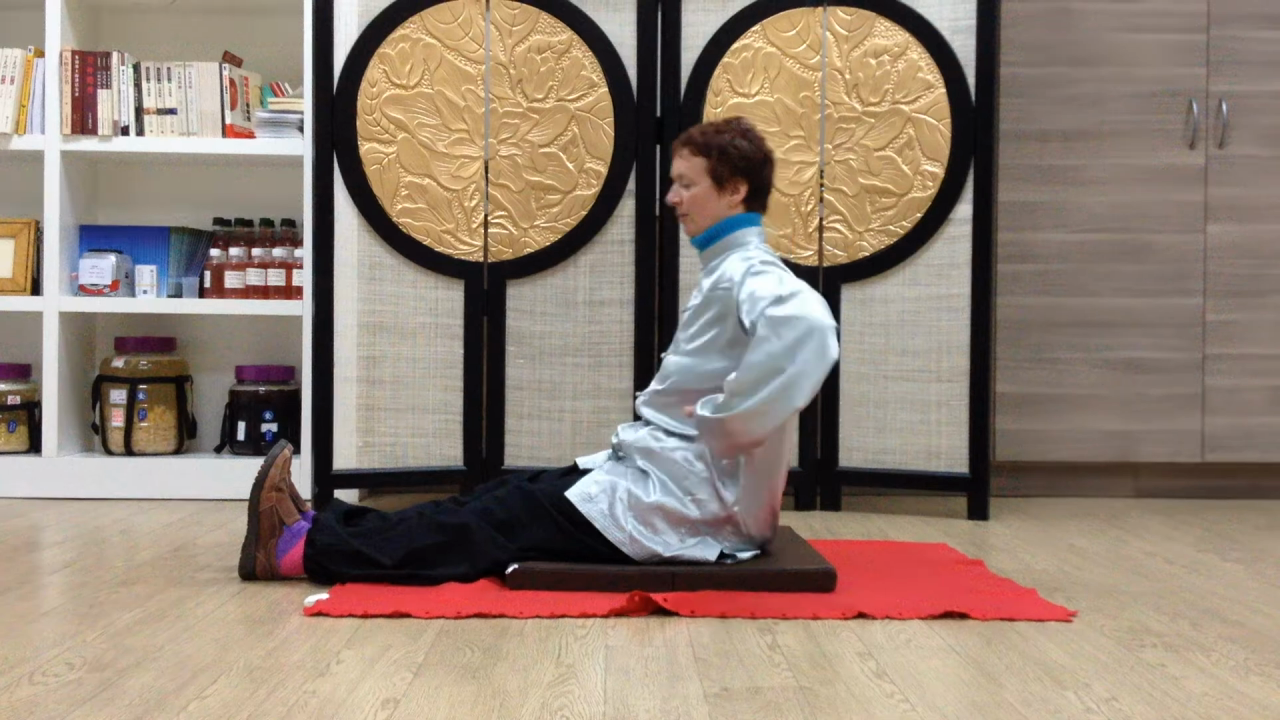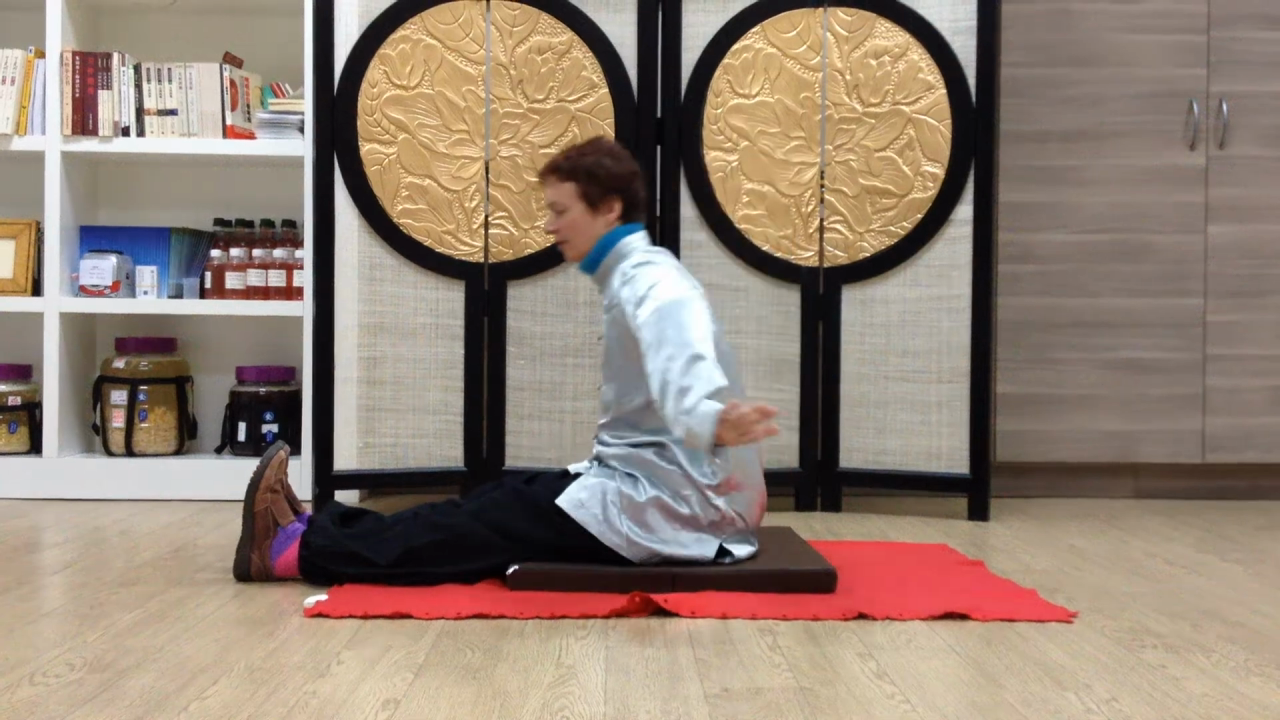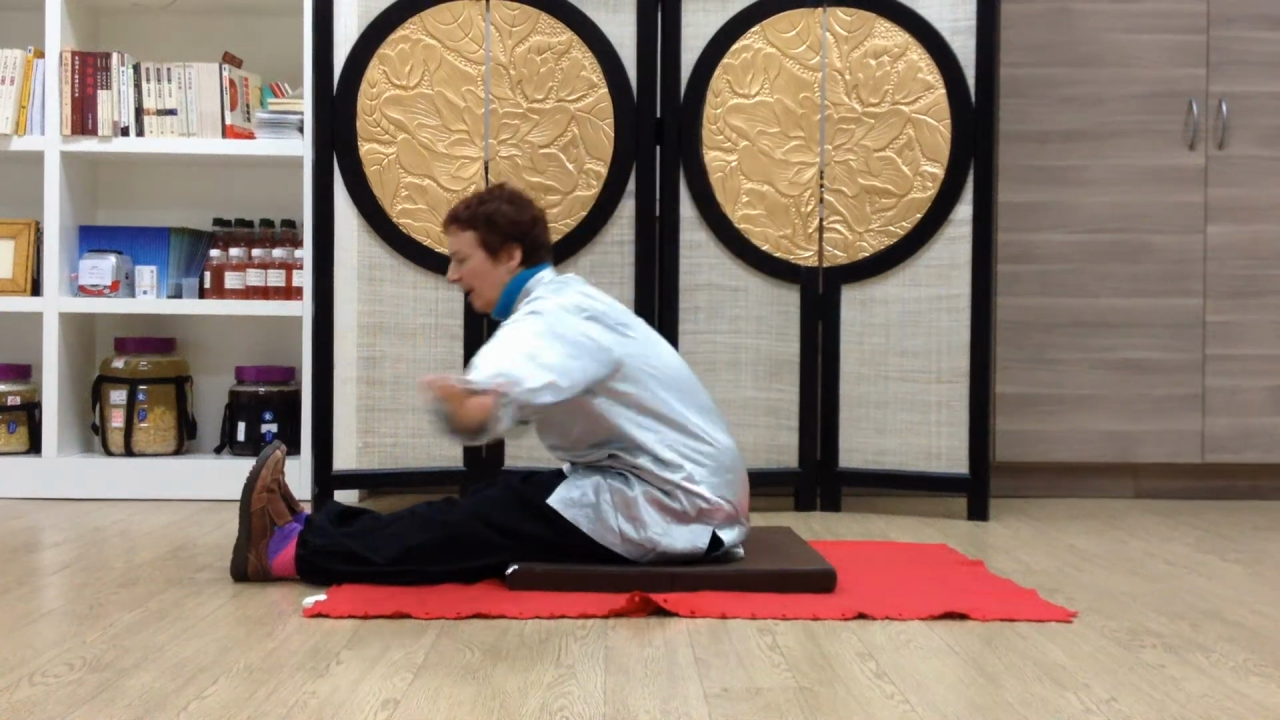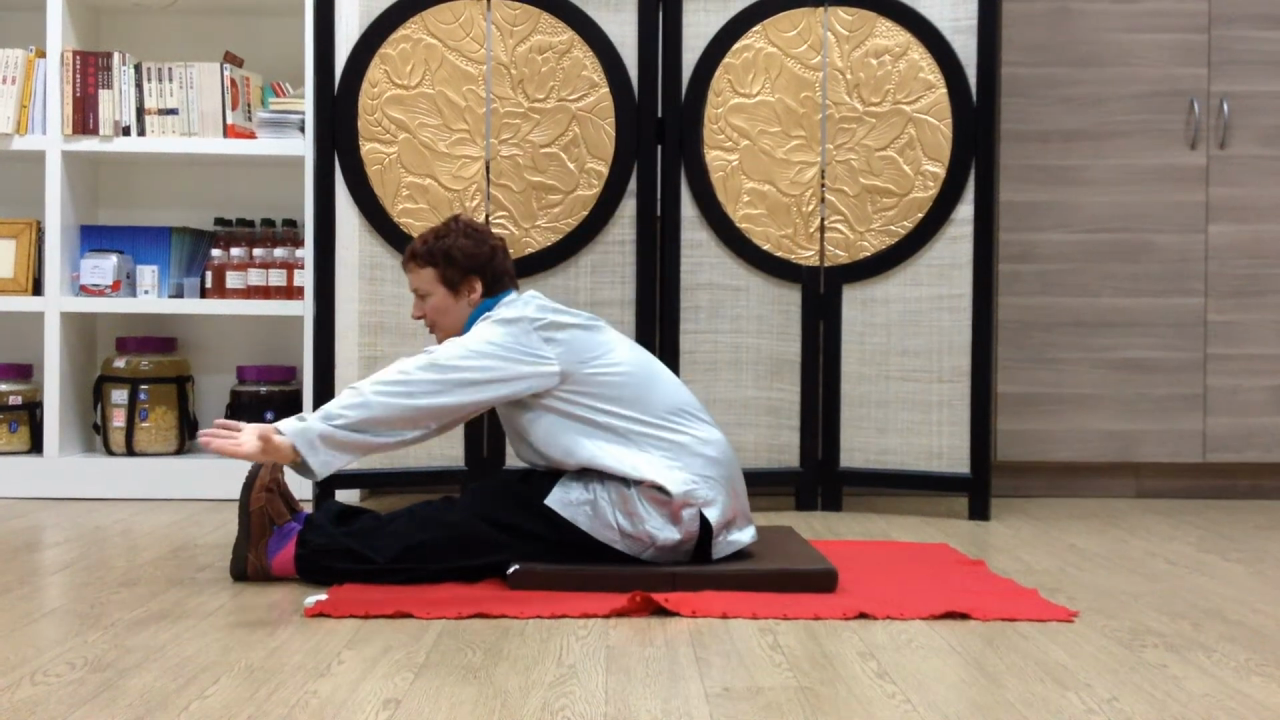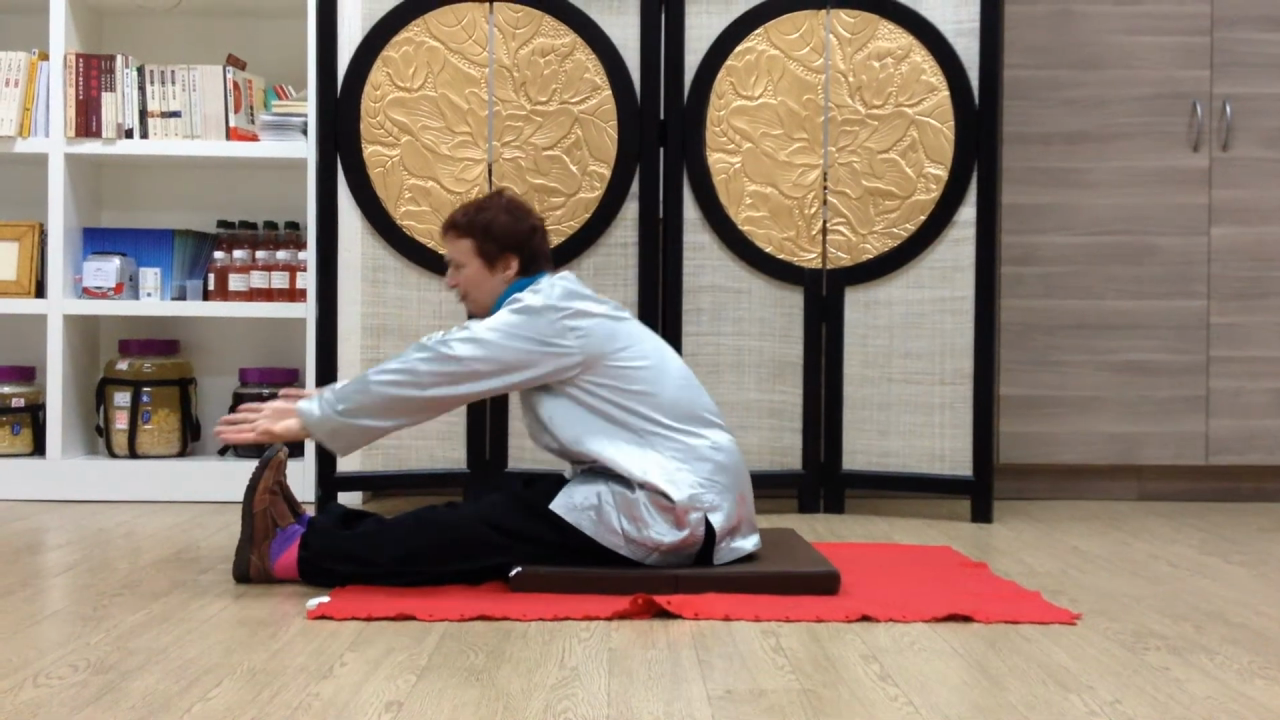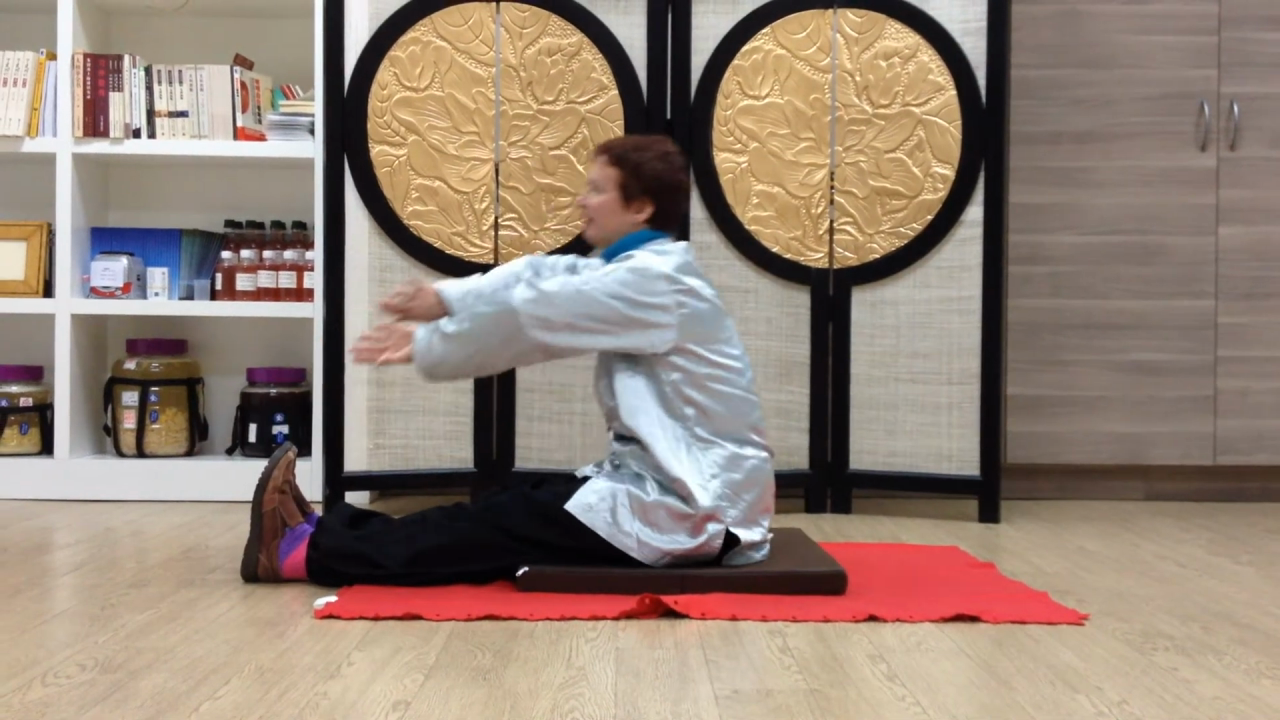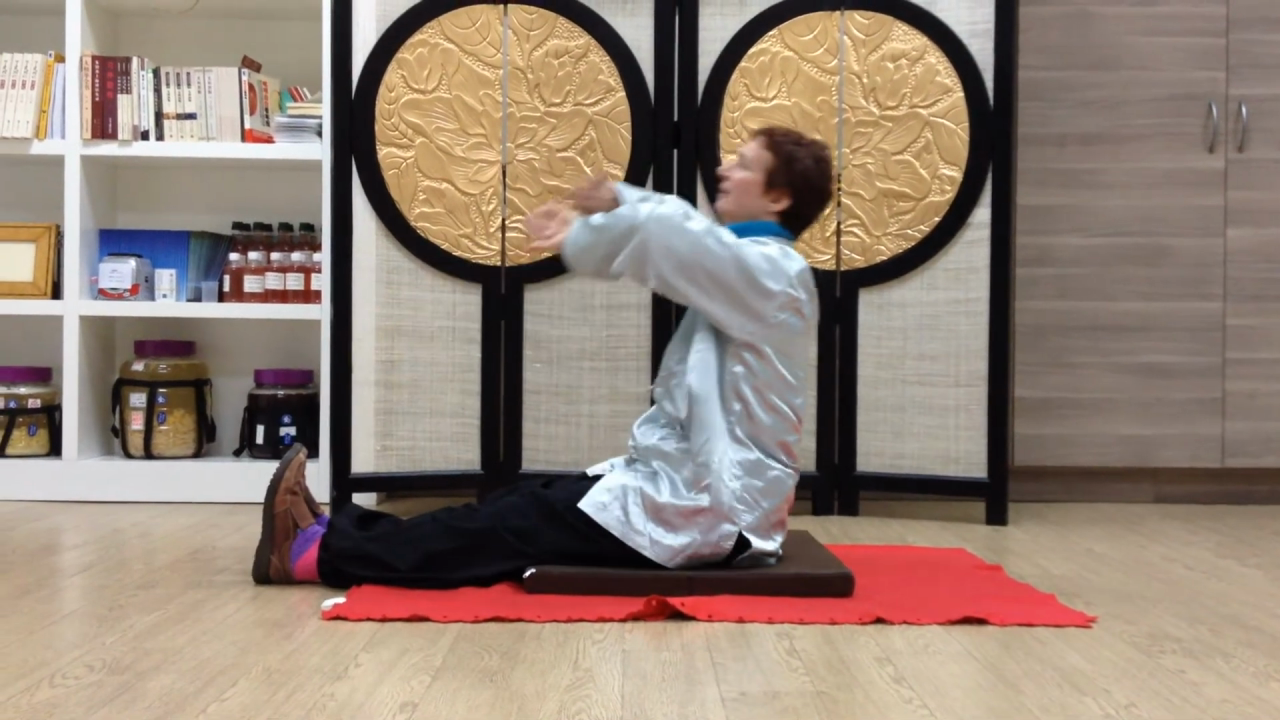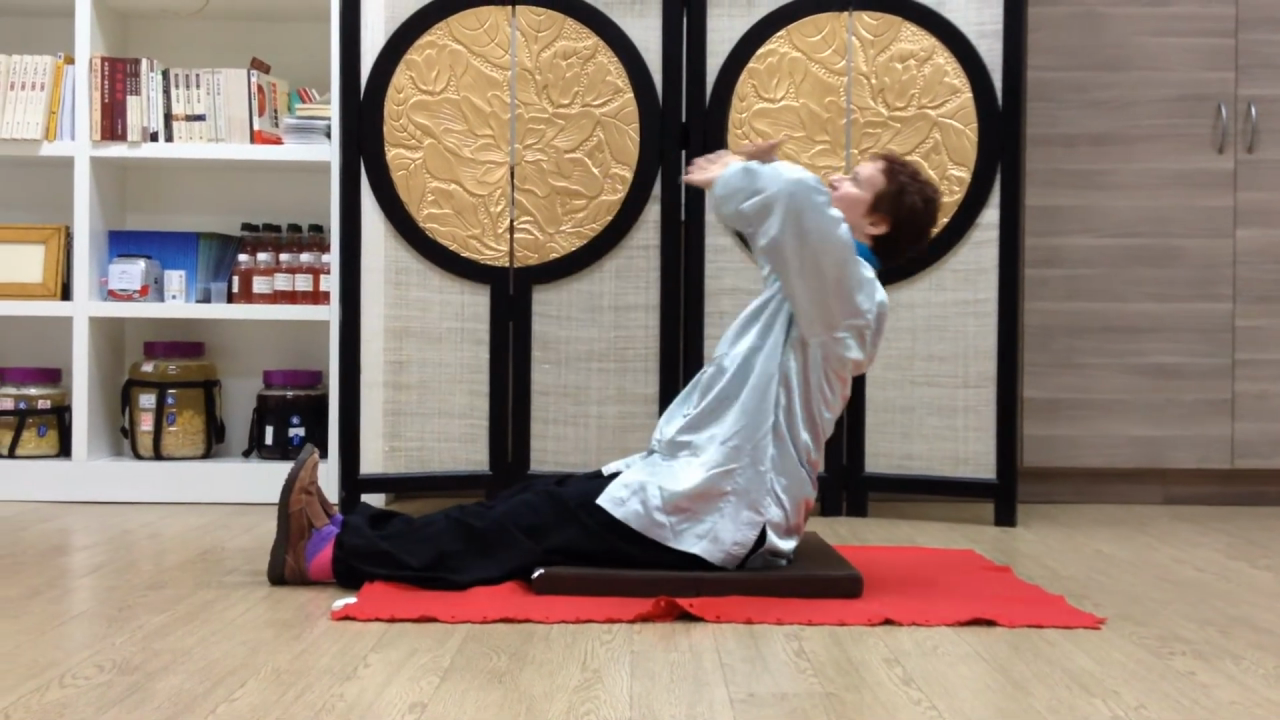
dt=0.5s
person 1, frame 1
left shoulder: (749, 273)
right shoulder: (732, 269)
left elbow: (807, 329)
left wrist: (726, 424)
left hip: (683, 502)
right hip: (675, 480)
left knee: (495, 524)
right knee: (505, 500)
left ankle: (303, 548)
right ankle: (321, 528)
person 1, frame 2
left shoulder: (647, 282)
right shoulder: (639, 276)
left elbow: (678, 338)
left wrist: (710, 422)
left hip: (679, 505)
right hip: (666, 488)
left knee: (488, 525)
right knee: (496, 501)
left ankle: (298, 550)
right ankle: (316, 532)
person 1, frame 3
left shoulder: (552, 316)
right shoulder: (560, 299)
left elbow: (505, 376)
left wrist: (474, 404)
left hip: (673, 508)
right hip: (678, 495)
left knee: (482, 523)
right knee: (490, 502)
left ankle: (295, 549)
right ankle: (313, 529)
person 1, frame 4
left shoulder: (517, 334)
right shoulder: (524, 324)
left elbow: (410, 394)
right elbow: (421, 399)
left wrist: (294, 441)
right wrist: (296, 438)
left hip: (668, 507)
right hip: (670, 492)
left knee: (477, 525)
right knee: (486, 504)
left ankle: (294, 550)
right ankle: (313, 532)
person 1, frame 5
left shoulder: (548, 317)
right shoulder: (550, 305)
left elbow: (431, 371)
right elbow: (442, 359)
left wrist: (313, 415)
right wrist: (321, 404)
left hip: (673, 509)
right hip: (668, 491)
left knee: (482, 531)
right knee: (491, 510)
left ankle: (296, 552)
right ankle: (317, 534)
person 1, frame 6
left shoulder: (654, 280)
right shoulder: (645, 267)
left elbow: (532, 314)
right elbow: (539, 277)
left wrist: (428, 343)
right wrist: (444, 298)
left hip: (691, 509)
right hip: (684, 487)
left knee: (502, 531)
right knee: (508, 509)
left ankle: (303, 552)
right ankle: (321, 533)
person 1, frame 7
left shoulder: (769, 273)
right shoulder: (758, 268)
left elbow: (664, 235)
right elbow: (675, 238)
left wrist: (597, 215)
right wrist: (599, 214)
left hip: (705, 512)
right hip: (691, 487)
left knee: (509, 530)
right knee: (517, 506)
left ankle: (312, 553)
right ankle: (333, 533)
person 1, frame 8
left shoulder: (846, 291)
right shoulder: (824, 288)
left elbow: (800, 196)
right elbow: (784, 219)
left wrist: (739, 175)
right wrist: (740, 176)
left hip: (718, 514)
right hip: (710, 492)
left knee: (526, 529)
right knee: (532, 504)
left ankle: (331, 552)
right ankle: (347, 532)
